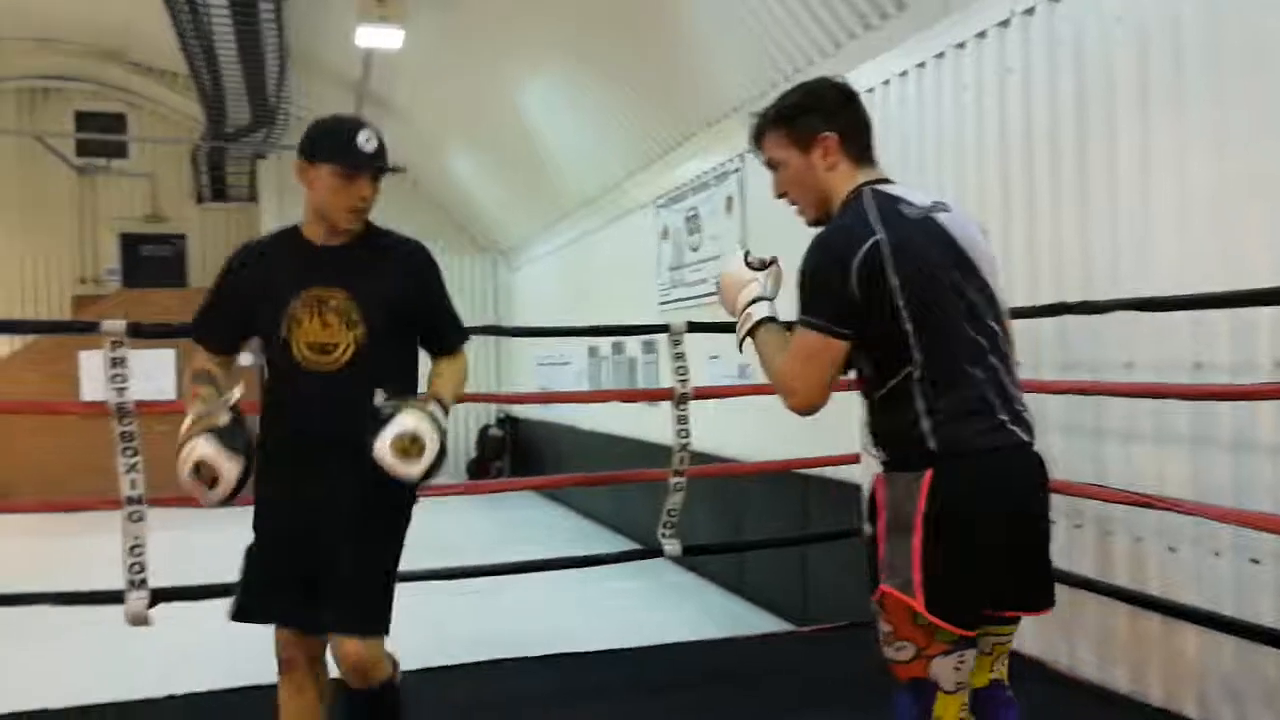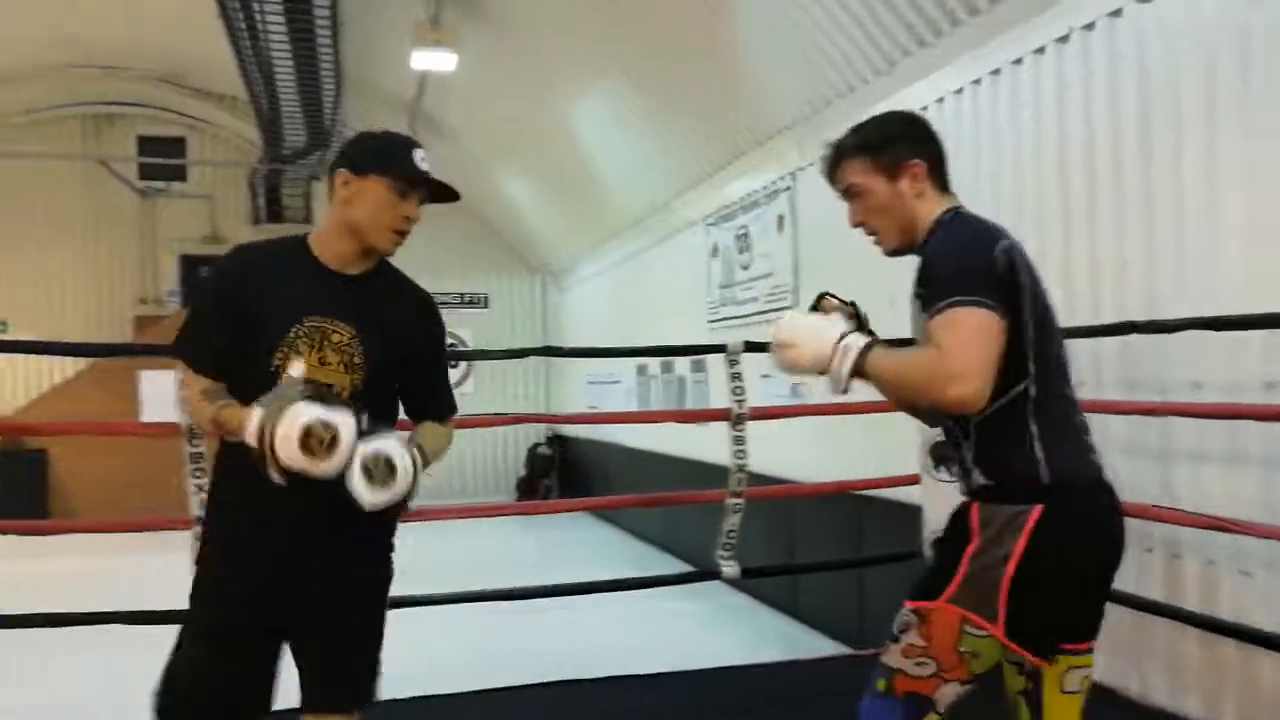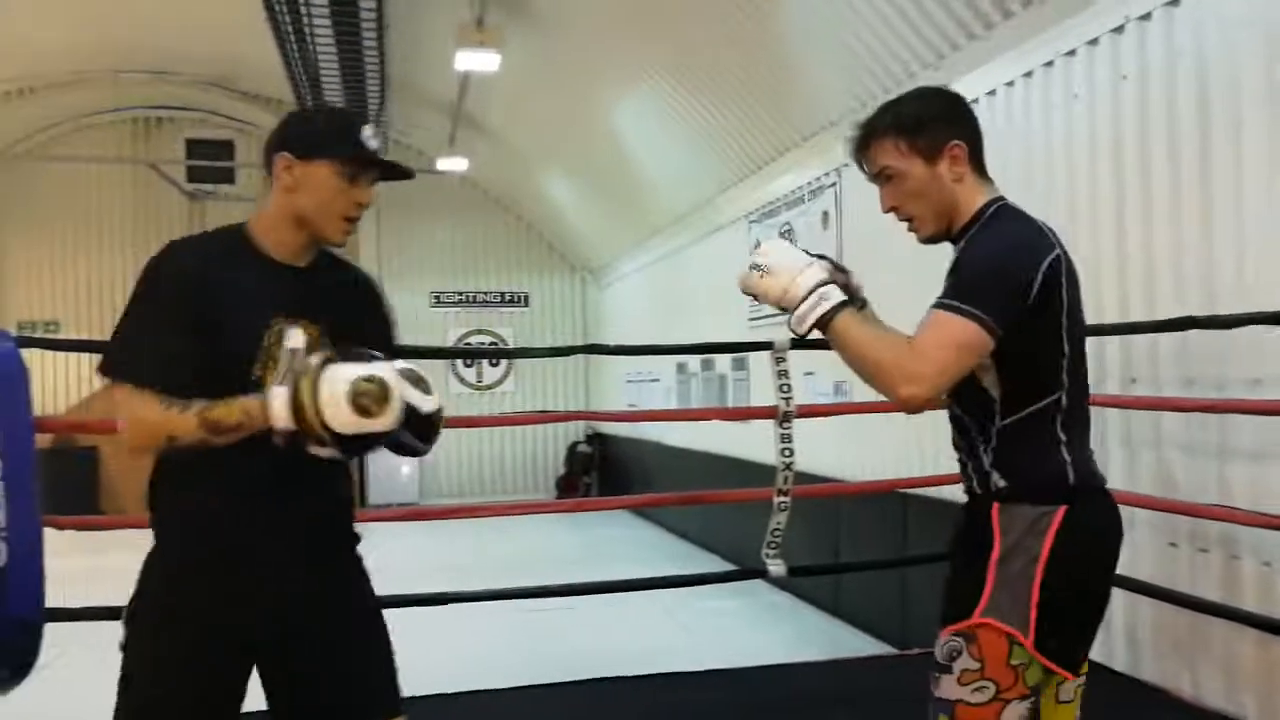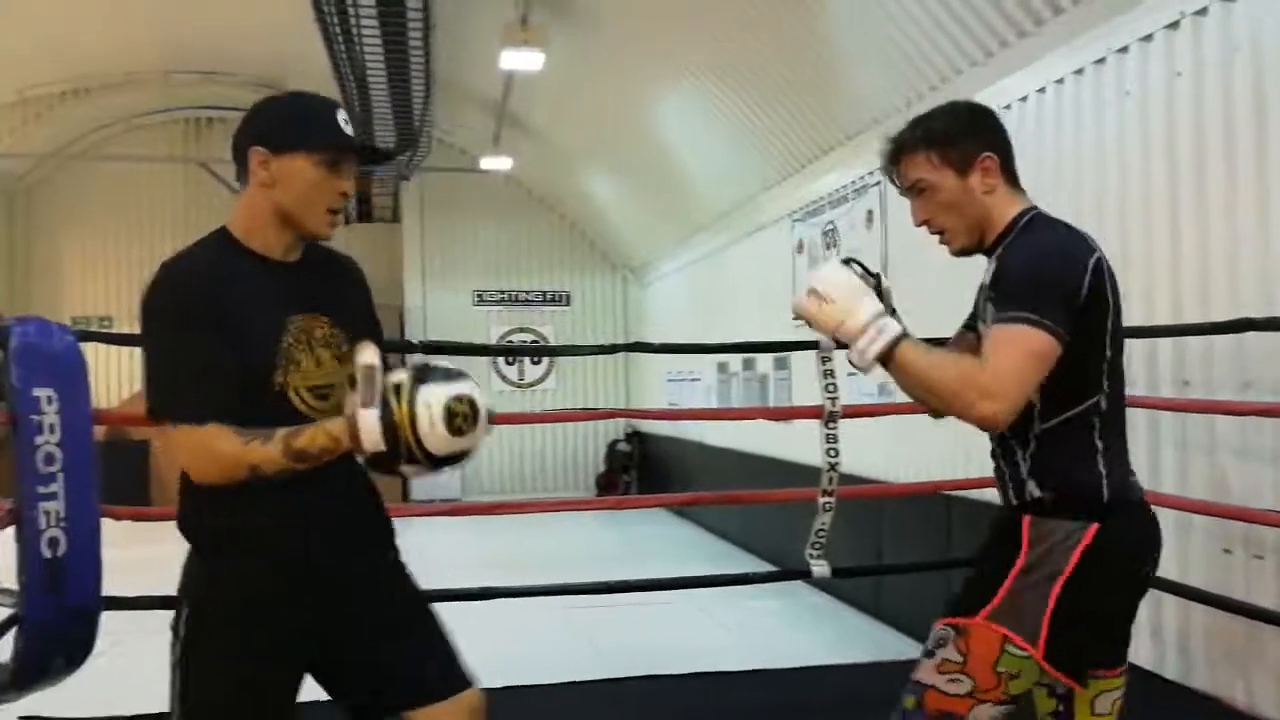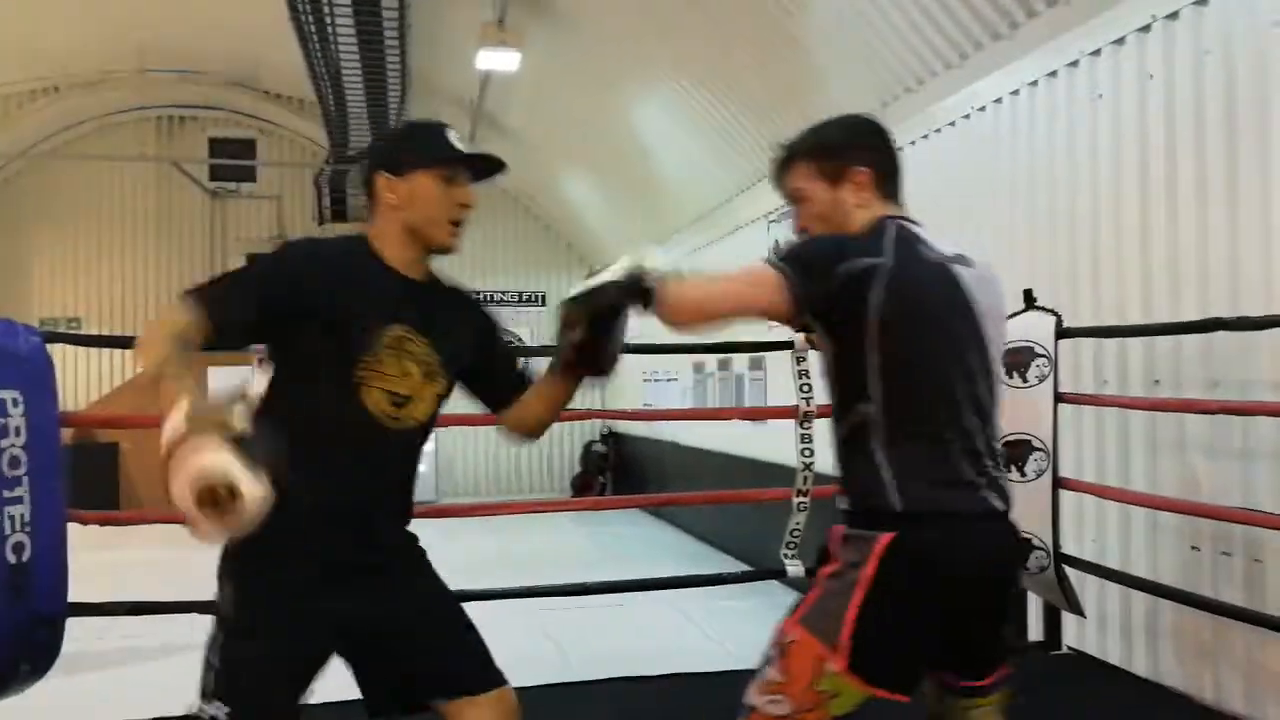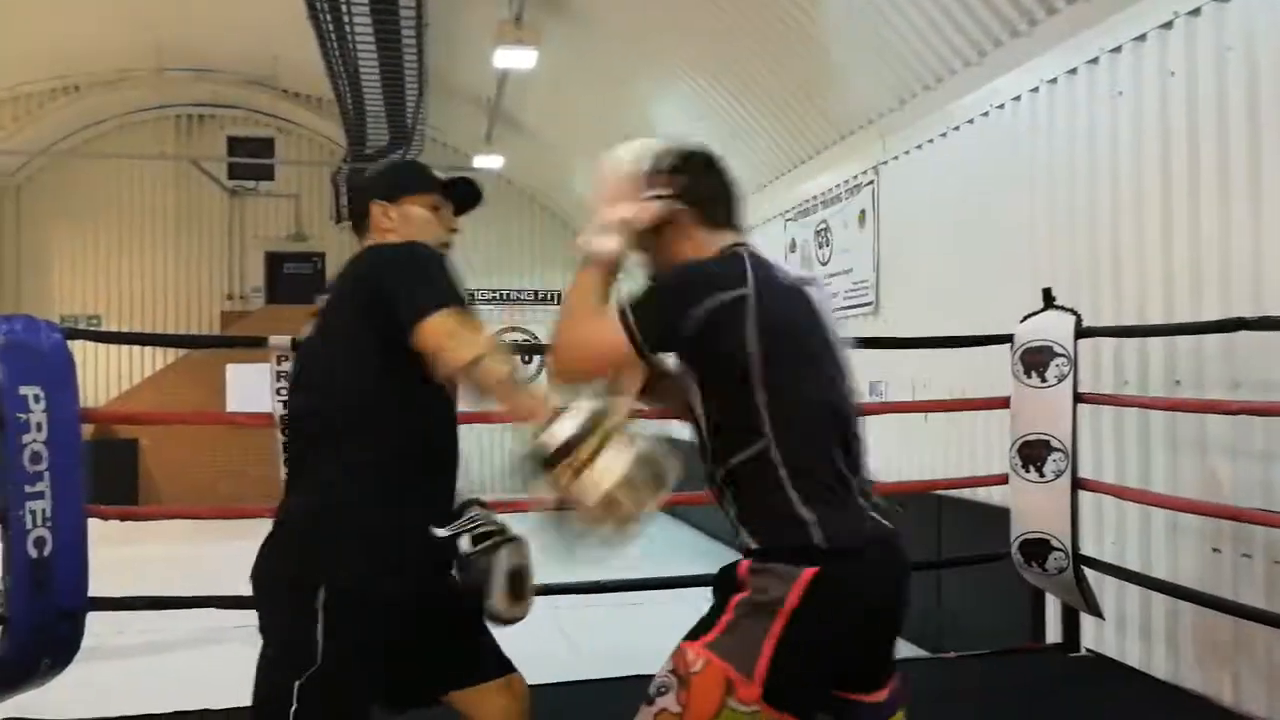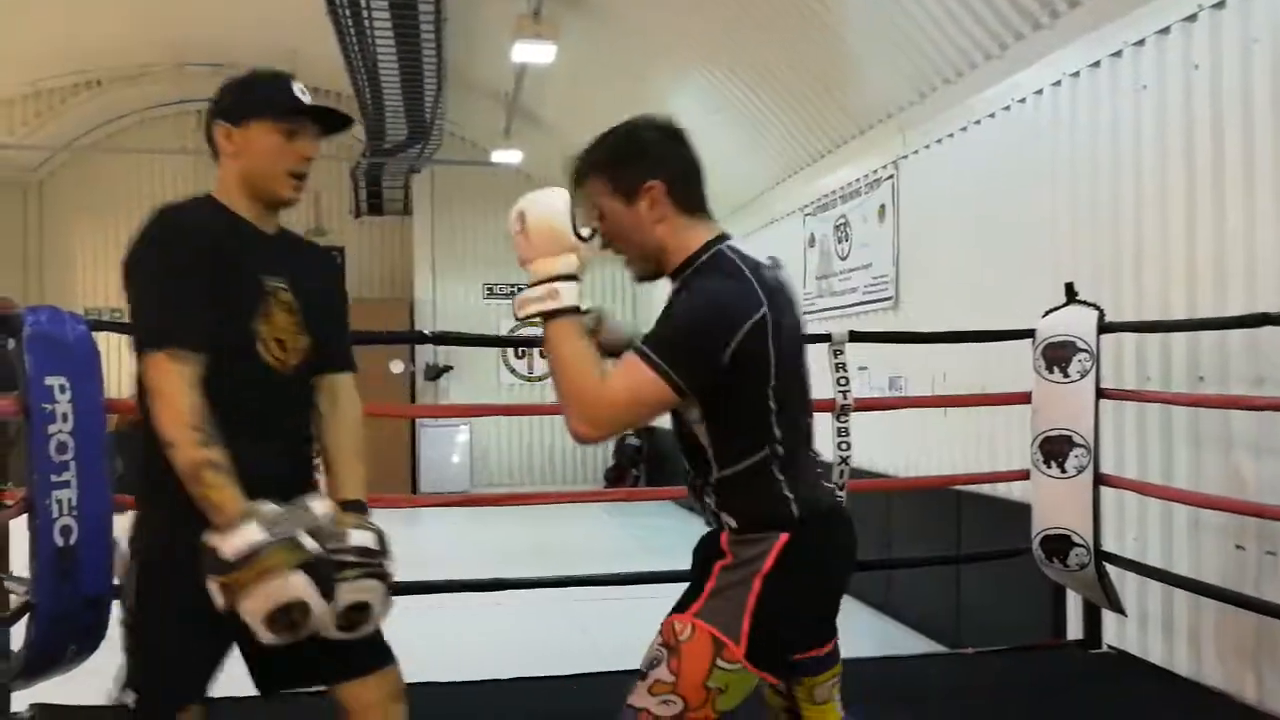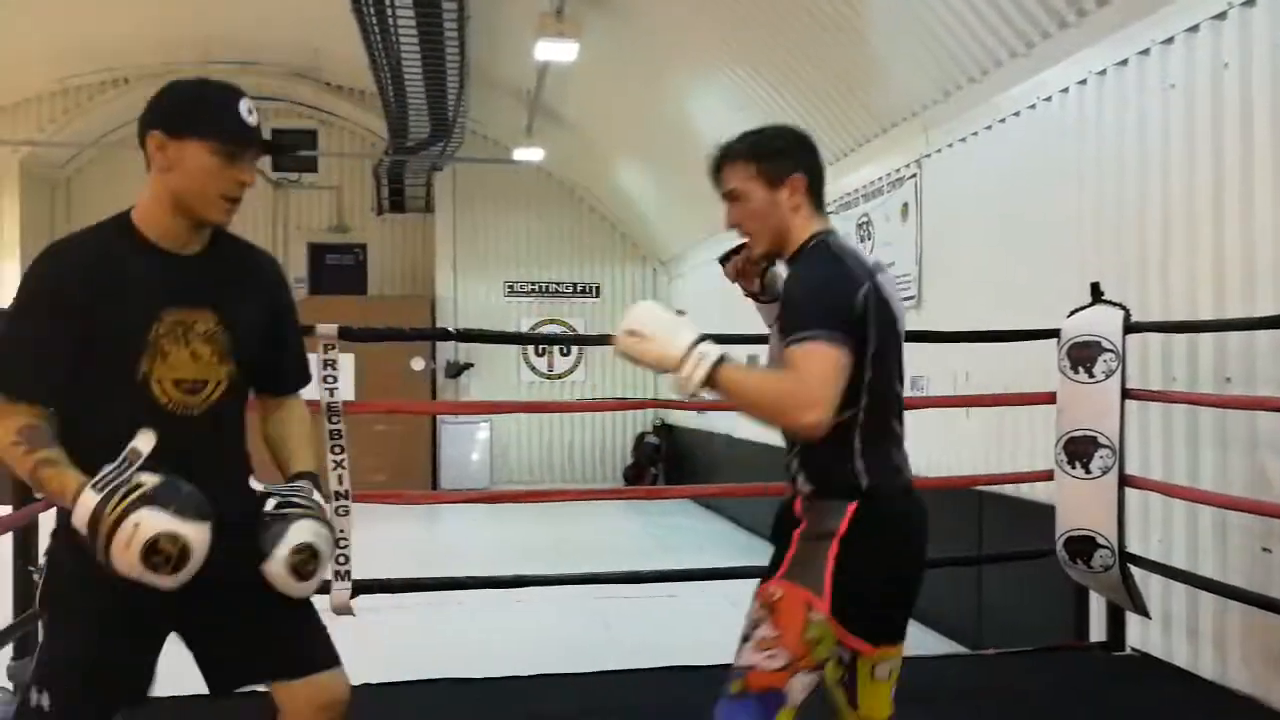
dt=0.3s
person 1, frame 1
left shoulder: (405, 261)
right shoulder: (259, 263)
left elbow: (452, 357)
right elbow: (208, 357)
left wrist: (432, 410)
right wrist: (203, 418)
left hip: (372, 484)
right hip: (286, 485)
left knee: (358, 653)
right knee: (295, 648)
person 1, frame 2
left shoulder: (410, 308)
right shoulder: (250, 272)
left elbow: (437, 422)
right elbow: (196, 389)
left wrist: (408, 454)
right wrist: (258, 424)
left hip: (351, 547)
right hip: (245, 539)
person 1, frame 3
left shoulder: (356, 294)
right shoulder: (187, 273)
left elbow: (366, 410)
right elbow: (138, 423)
left wrist: (402, 419)
right wrist: (273, 408)
left hip: (320, 556)
right hip: (201, 564)
person 1, frame 4
left shoulder: (342, 277)
right shoulder: (192, 285)
right elbow: (203, 455)
left wrist: (414, 426)
right wrist: (358, 430)
left hip: (357, 552)
right hip: (241, 574)
person 1, frame 5
left shoulder: (457, 312)
right shoulder: (316, 269)
left elbow: (525, 417)
right elbow: (174, 329)
left wrist: (572, 364)
right wrist: (194, 414)
left hip: (383, 560)
right hip: (282, 564)
person 1, frame 6
left shoulder: (360, 308)
right shoulder: (400, 266)
right elbow: (456, 344)
left wrist: (459, 520)
left hip: (391, 561)
right hip: (331, 567)
person 1, frame 7
left shoulder: (313, 266)
right shoulder: (180, 237)
left elbow: (335, 390)
right elbow: (173, 394)
left wrist: (350, 513)
right wrist: (237, 527)
left hip: (294, 521)
right hip: (188, 526)
person 1, frame 8
left shoulder: (255, 275)
right shoulder: (74, 271)
left elbow: (282, 398)
left wrist: (302, 489)
right wrist: (91, 503)
left hip: (227, 525)
right hip: (112, 542)
person 2, frame 1
left shoulder: (842, 243)
right shoulder: (950, 219)
left elbow: (802, 393)
left wrist: (754, 307)
left hip: (942, 490)
right hip: (1016, 475)
person 2, frame 2
left shoulder: (956, 249)
right shoulder: (985, 249)
left elbow: (963, 387)
right elbow: (937, 405)
left wrist: (844, 353)
right wrist: (863, 343)
left hip: (1023, 520)
right hip: (1078, 513)
person 2, frame 3
left shoulder: (1006, 248)
right shoulder: (990, 251)
left elbow: (912, 384)
right elbow: (913, 369)
left wrist: (814, 299)
right wrist: (843, 306)
left hip: (1037, 524)
right hip: (1046, 520)
person 2, frame 4
left shoulder: (1047, 254)
right shoulder: (1017, 265)
left elbow: (990, 400)
right elbow: (943, 391)
left wrist: (871, 329)
right wrist: (874, 324)
left hip: (1069, 538)
right hip: (1093, 535)
person 2, frame 5
left shoulder: (857, 253)
right shoulder: (971, 274)
left elbow: (692, 304)
left wrist: (641, 280)
right wrist: (831, 335)
left hip: (904, 550)
right hip: (987, 546)
person 2, frame 6
left shoulder: (710, 287)
right shoulder: (774, 287)
left elbow: (573, 361)
left wrist: (606, 237)
left hip: (805, 581)
right hip: (872, 563)
person 2, frame 7
left shoulder: (716, 300)
right shoulder: (741, 279)
left elbow: (590, 418)
left wrist: (553, 283)
right wrist: (621, 347)
left hip: (775, 552)
right hip: (814, 535)
person 2, frame 8
left shoulder: (820, 274)
right shoulder: (851, 270)
left elbow: (809, 410)
left wrist: (692, 354)
right wrist: (767, 292)
left hip: (847, 524)
right hip: (889, 520)
